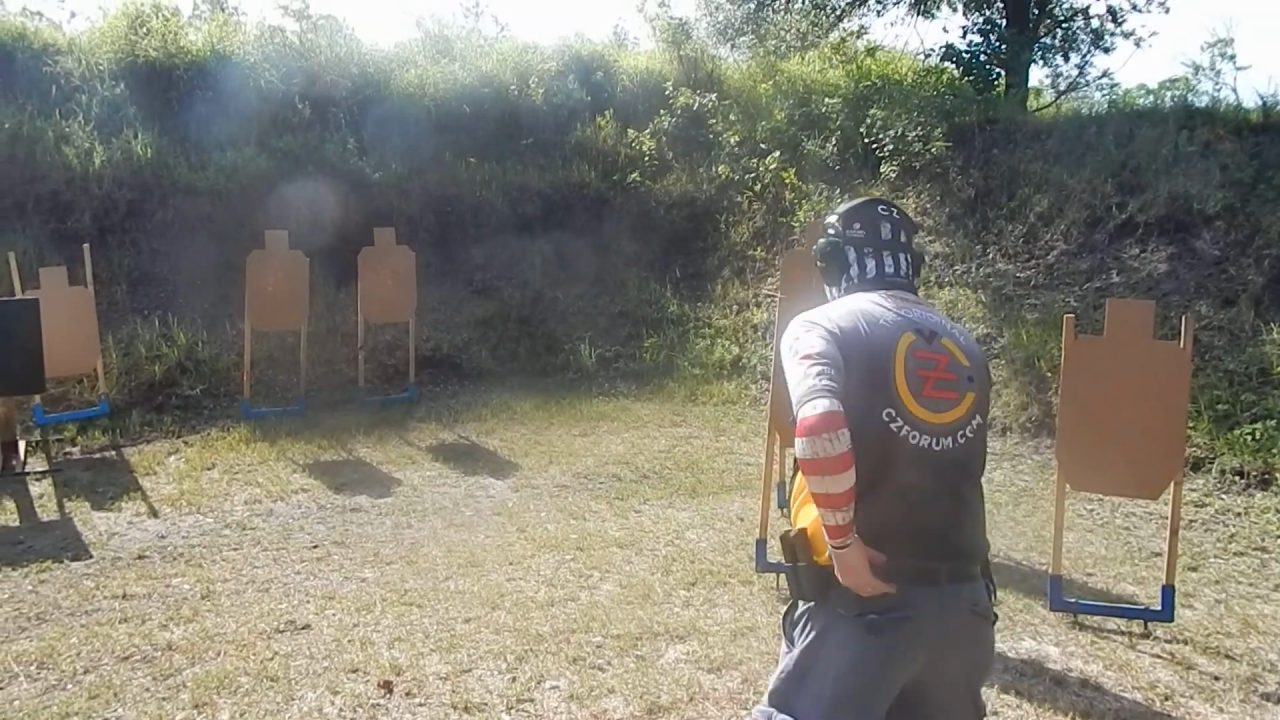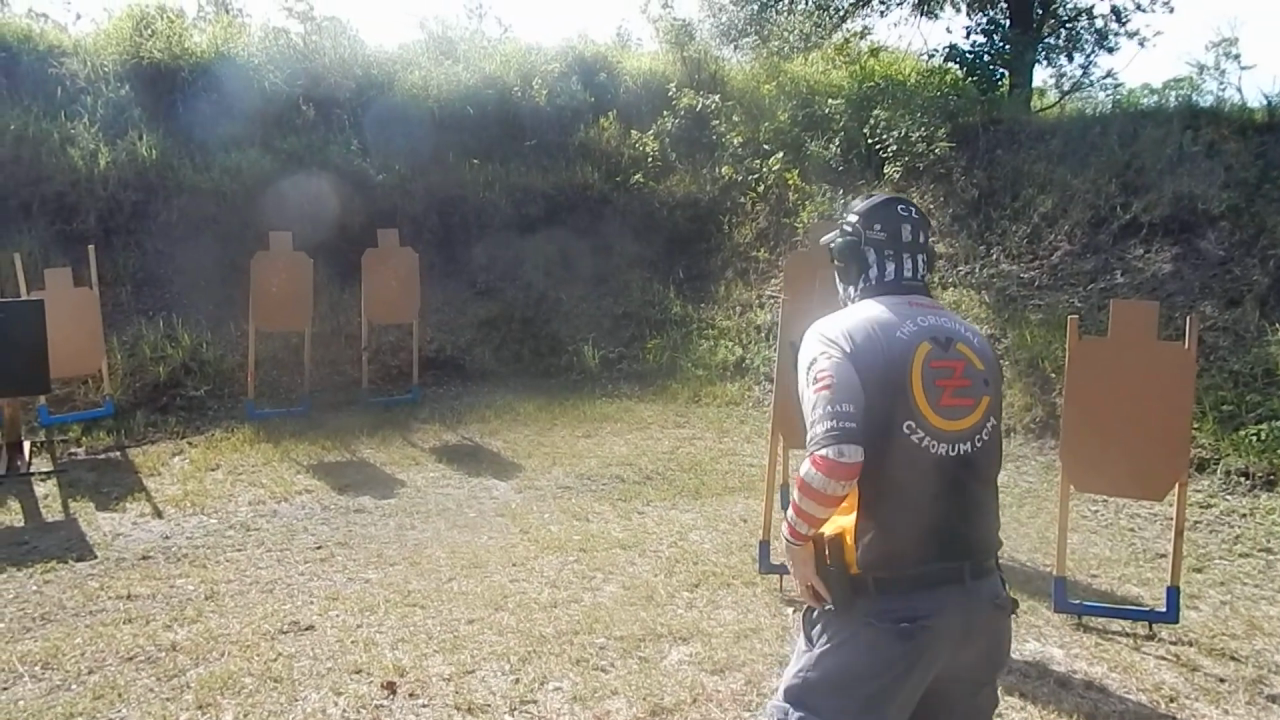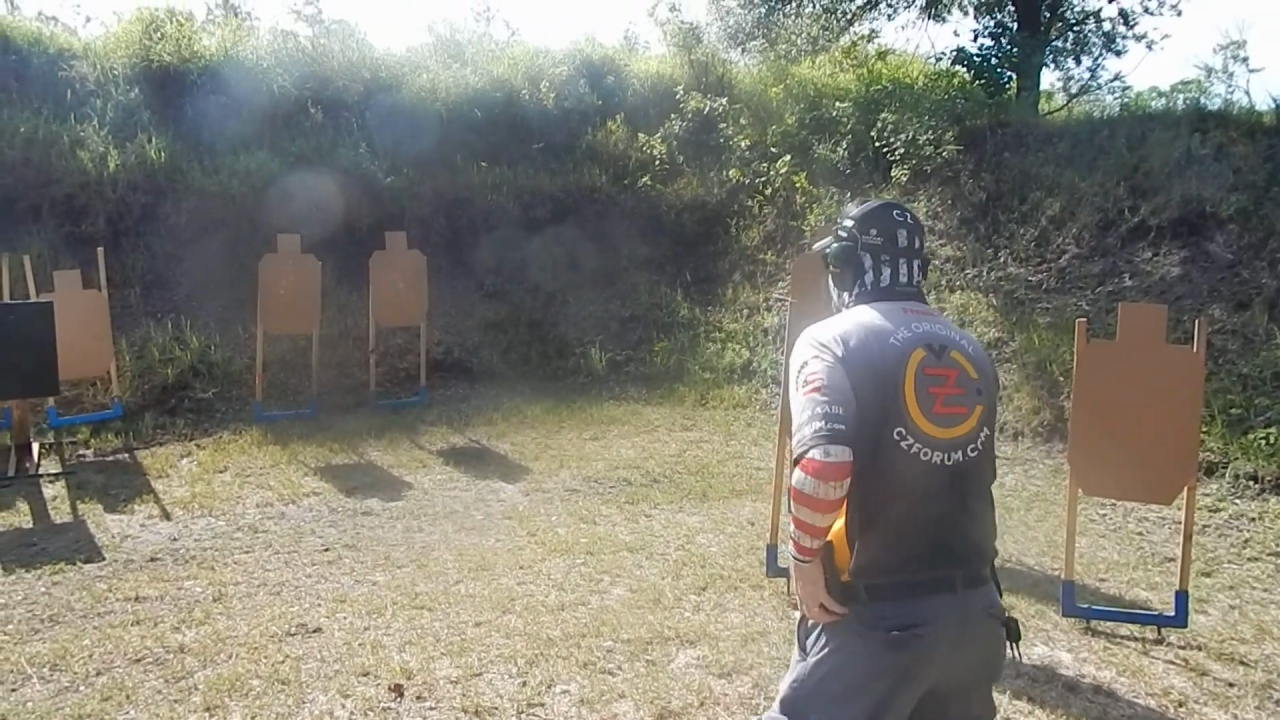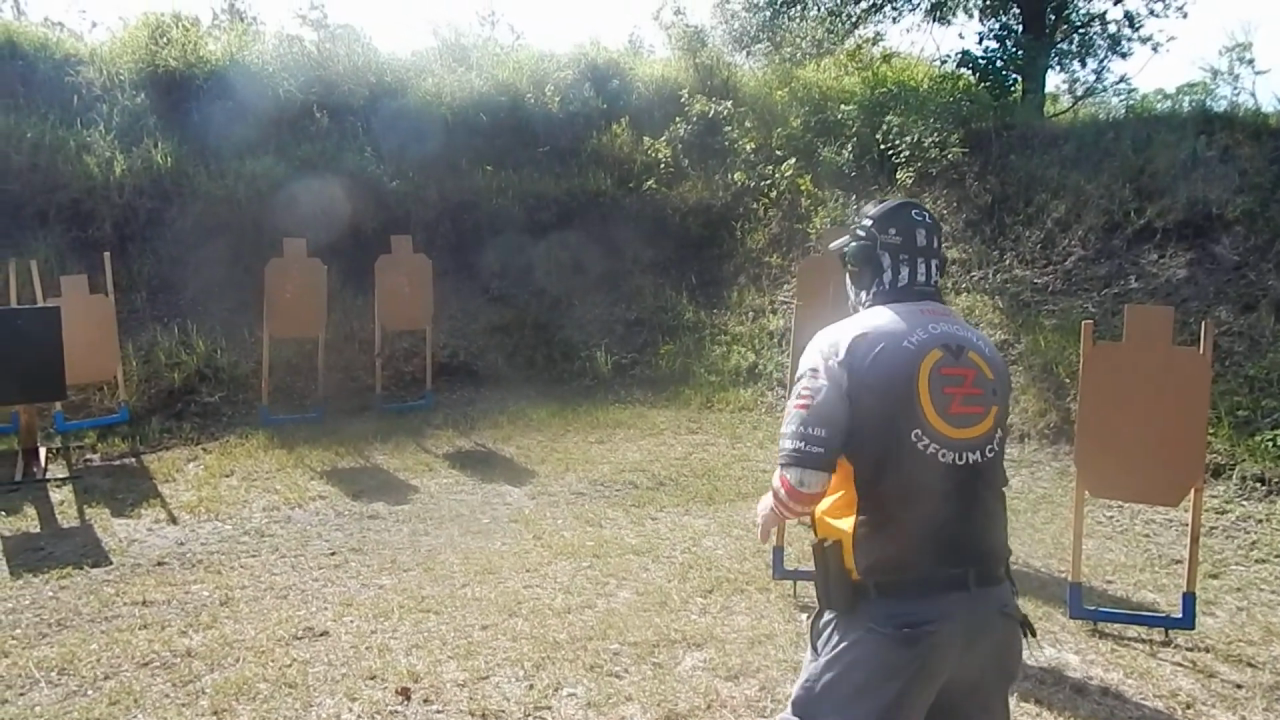
dt=0.5s
person 1, frame 1
left shoulder: (823, 327)
right shoulder: (965, 344)
left elbow: (819, 430)
right elbow: (957, 457)
left wrist: (842, 543)
left hip: (861, 597)
right hip: (962, 595)
person 1, frame 2
left shoulder: (839, 335)
right shoulder: (976, 343)
left elbow: (835, 464)
right elbow: (975, 459)
left wrist: (797, 535)
left hip: (883, 607)
right hip: (977, 595)
person 1, frame 3
left shoulder: (831, 339)
right shoulder: (971, 350)
left elbow: (823, 466)
right elbow: (966, 462)
left wrist: (804, 555)
left hip: (876, 613)
right hip: (972, 605)
person 1, frame 4
left shoulder: (845, 344)
right shoulder: (987, 352)
left elbow: (802, 476)
right elbow: (980, 470)
left wrist: (774, 505)
left hip: (889, 615)
right hip: (986, 603)
